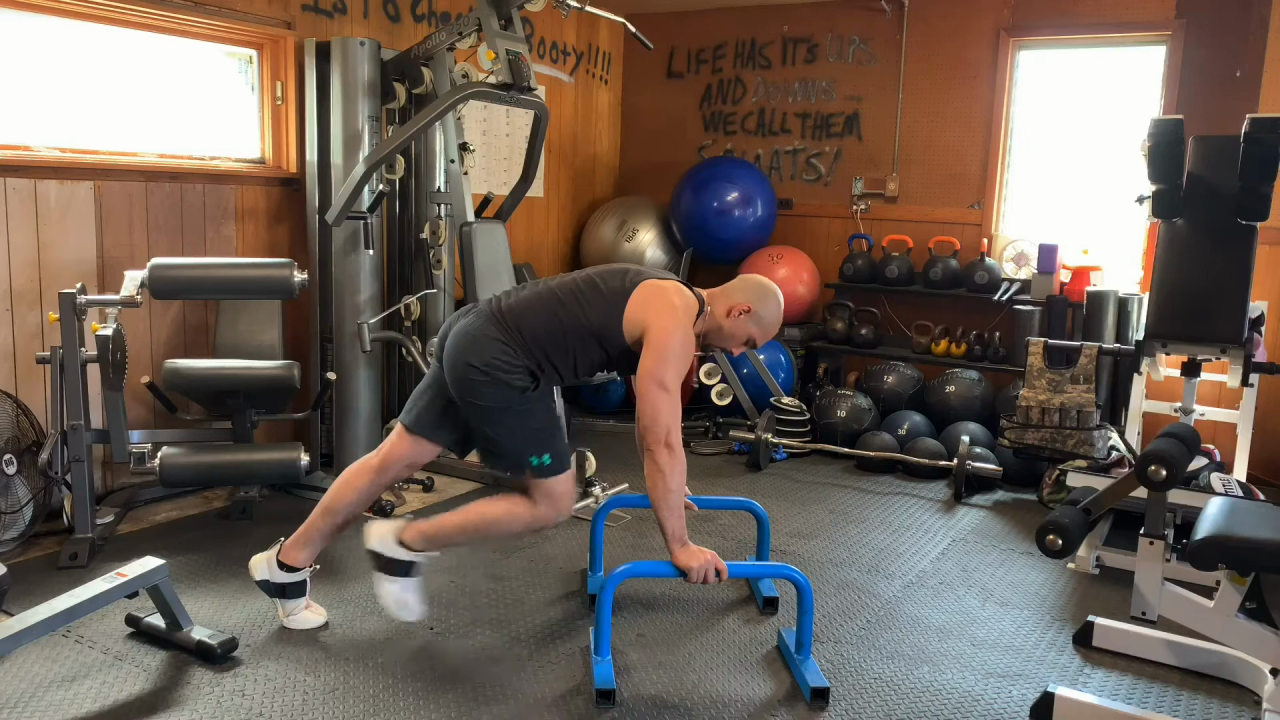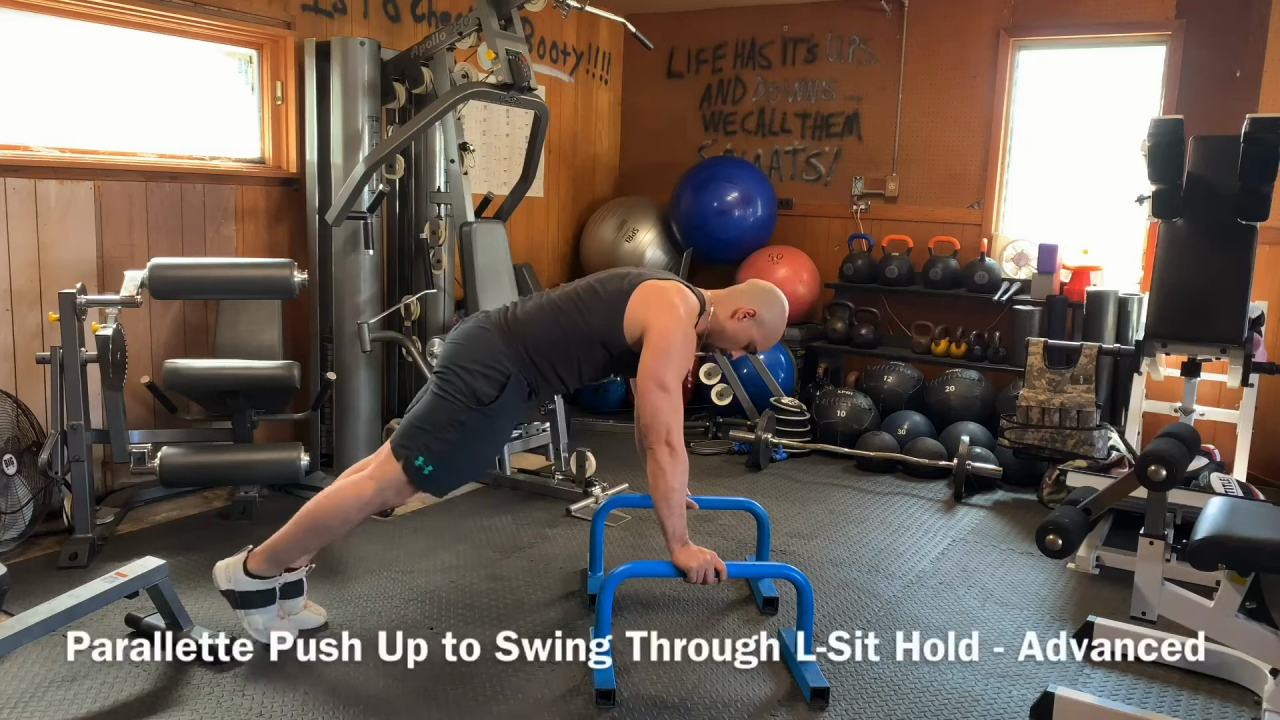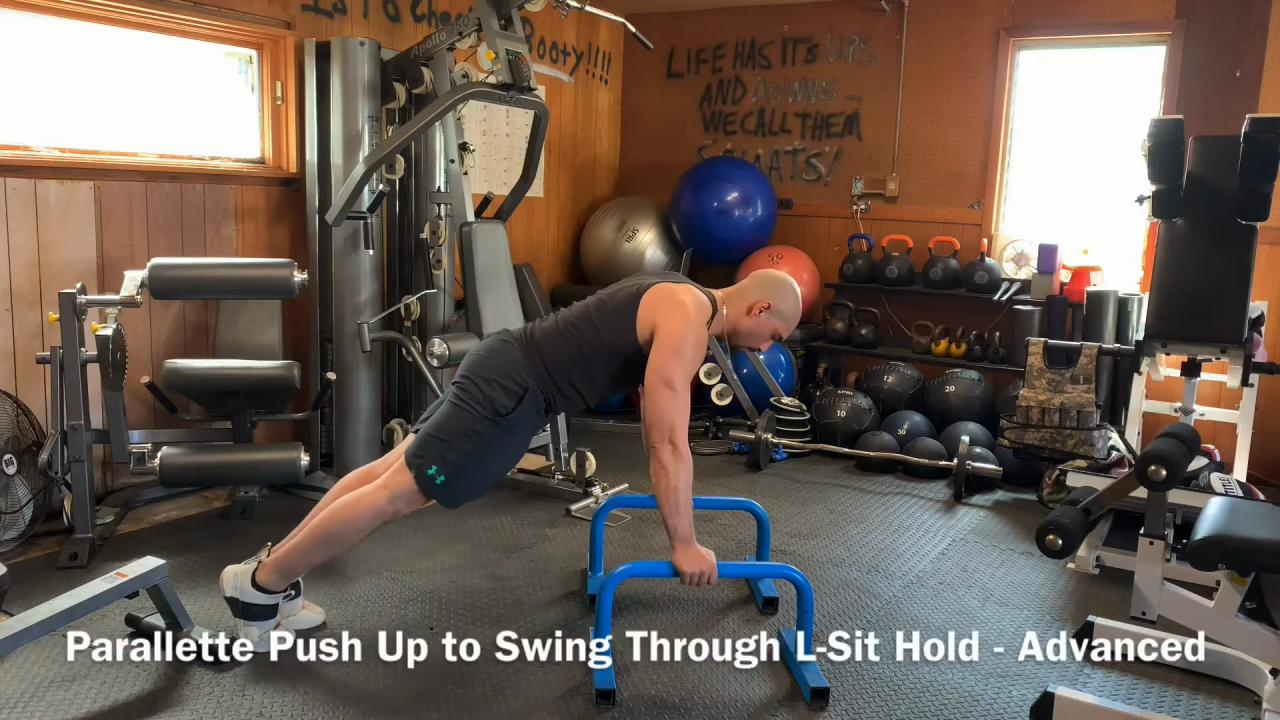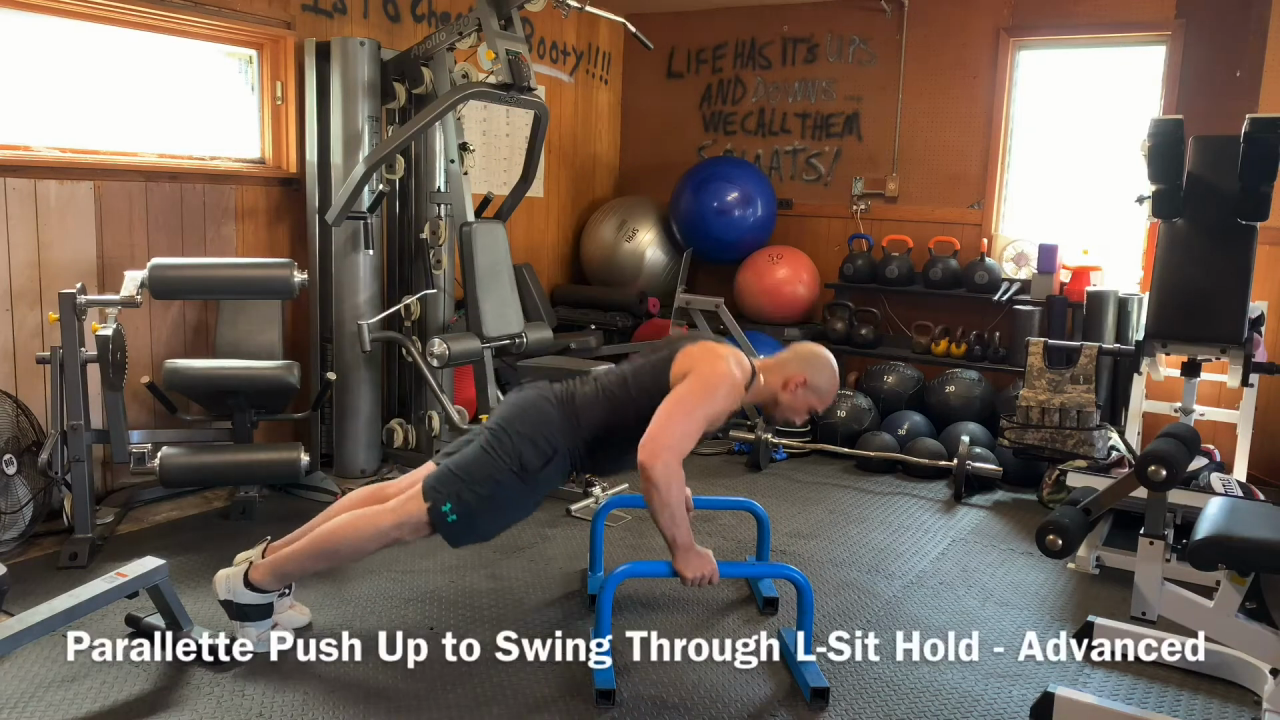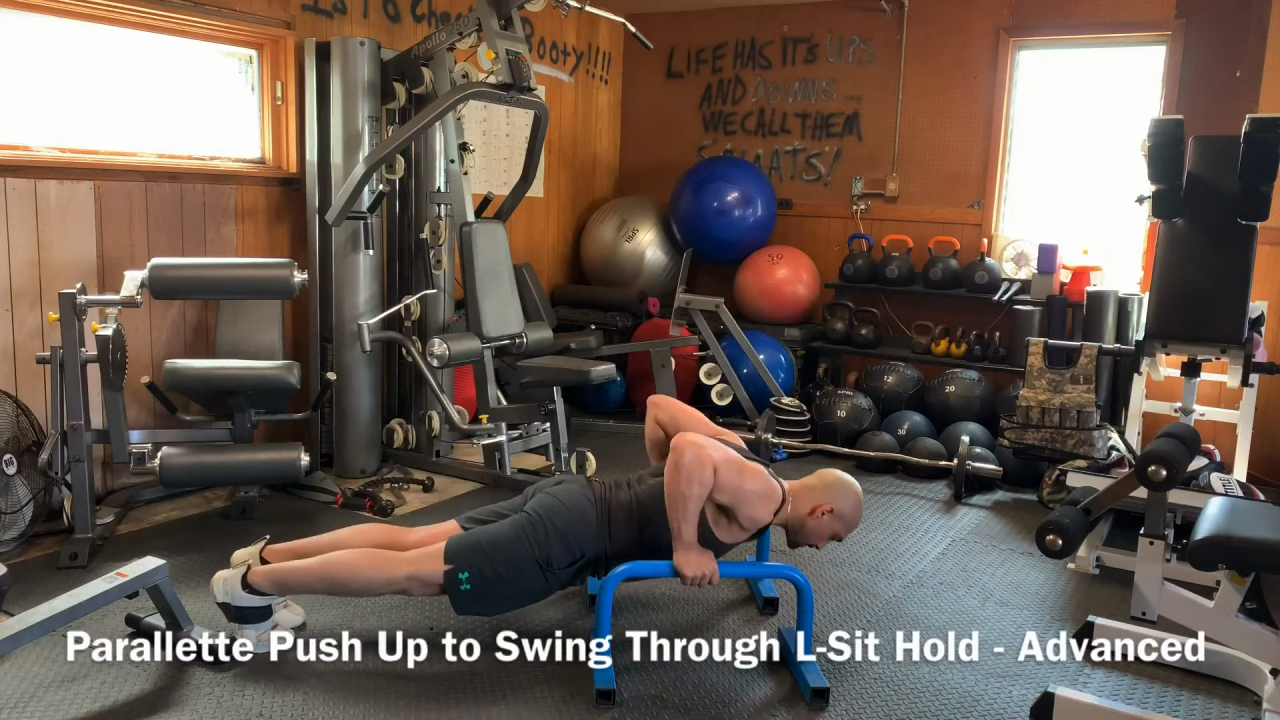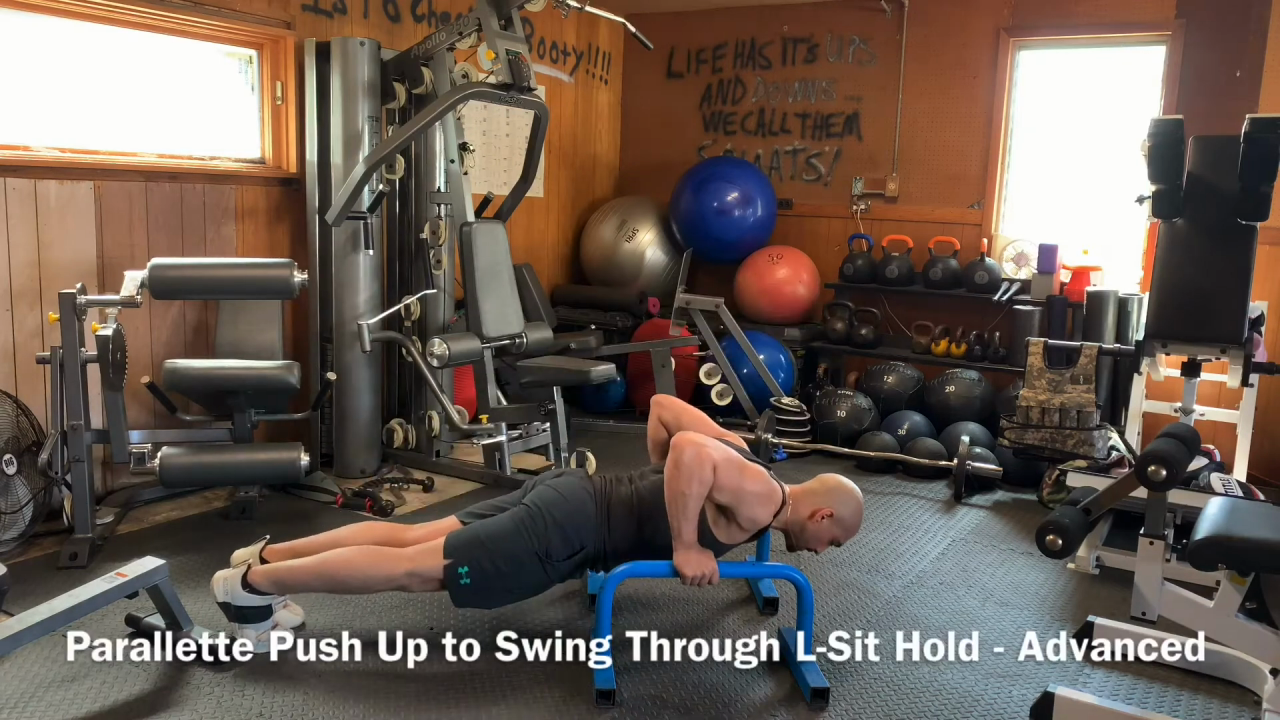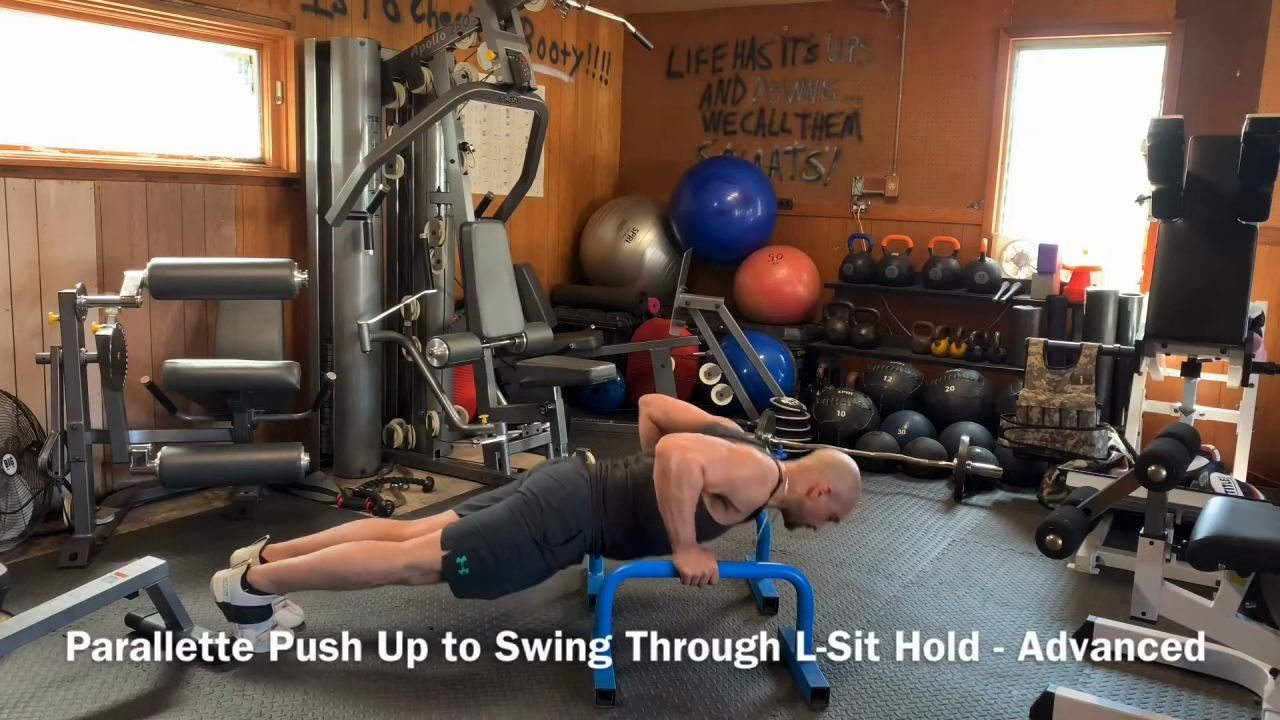
dt=0.5s
person 1, frame 1
left shoulder: (666, 295)
right shoulder: (674, 323)
left elbow: (650, 416)
right elbow: (663, 441)
left wrist: (663, 484)
right wrist: (680, 544)
left hip: (474, 332)
right hip: (496, 360)
left knee: (395, 458)
right knee: (552, 503)
left ankle: (286, 565)
right ankle: (402, 545)
person 1, frame 2
left shoulder: (668, 297)
right shoulder: (675, 322)
left elbow: (651, 416)
right elbow: (664, 441)
left wrist: (666, 490)
right wrist: (681, 545)
left hip: (484, 345)
right hip: (493, 373)
left knee: (388, 461)
right knee: (386, 482)
left ankle: (285, 572)
right ankle: (252, 572)
person 1, frame 3
left shoulder: (681, 300)
right shoulder: (686, 320)
left elbow: (654, 405)
right elbow: (669, 440)
left wrist: (673, 488)
right wrist: (684, 545)
left hip: (505, 367)
right hip: (511, 389)
left knee: (393, 468)
right knee: (396, 492)
left ankle: (277, 563)
right ankle: (259, 584)
person 1, frame 4
left shoulder: (716, 359)
right shoulder: (727, 377)
right elbow: (653, 461)
left wrist: (670, 486)
right wrist: (683, 549)
left hip: (543, 413)
right hip: (542, 440)
left knee: (406, 492)
right knee: (403, 519)
left ankle: (266, 557)
right ankle: (253, 582)
person 1, frame 5
left shoulder: (739, 452)
right shoulder: (760, 498)
left elbow: (658, 406)
right elbow: (689, 451)
right wrist: (685, 546)
left hip: (570, 499)
right hip: (569, 538)
left knee: (414, 539)
right knee: (413, 573)
left ankle: (267, 555)
right ankle: (253, 584)
person 1, frame 6
left shoulder: (741, 455)
right shoulder: (761, 500)
left elbow: (663, 407)
right elbow: (689, 452)
right wrist: (685, 544)
left hip: (569, 495)
right hip: (567, 530)
left knee: (415, 536)
right knee: (413, 569)
left ankle: (267, 555)
right ankle: (250, 584)
person 1, frame 7
left shoulder: (738, 439)
right shoulder: (757, 477)
left elbow: (650, 405)
right elbow: (676, 454)
right wrist: (685, 546)
left hip: (569, 482)
right hip: (568, 516)
left knee: (411, 530)
right knee: (411, 561)
left ankle: (266, 554)
right ankle: (252, 583)
